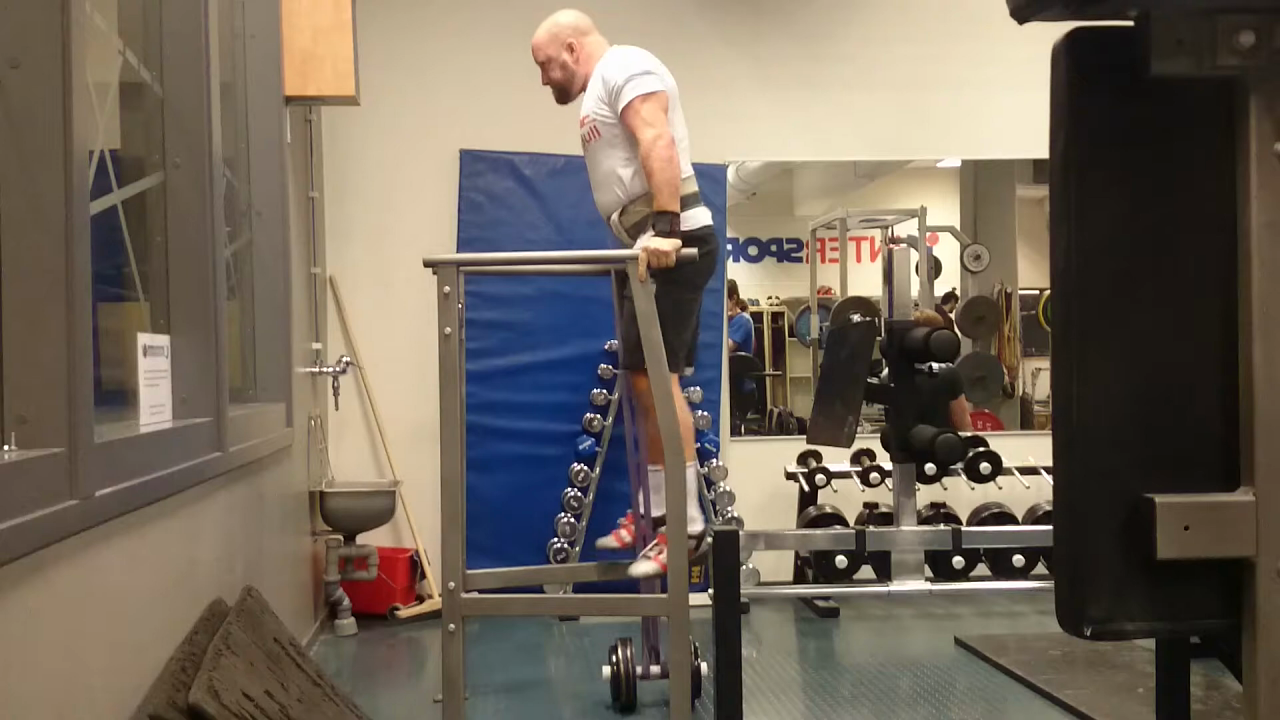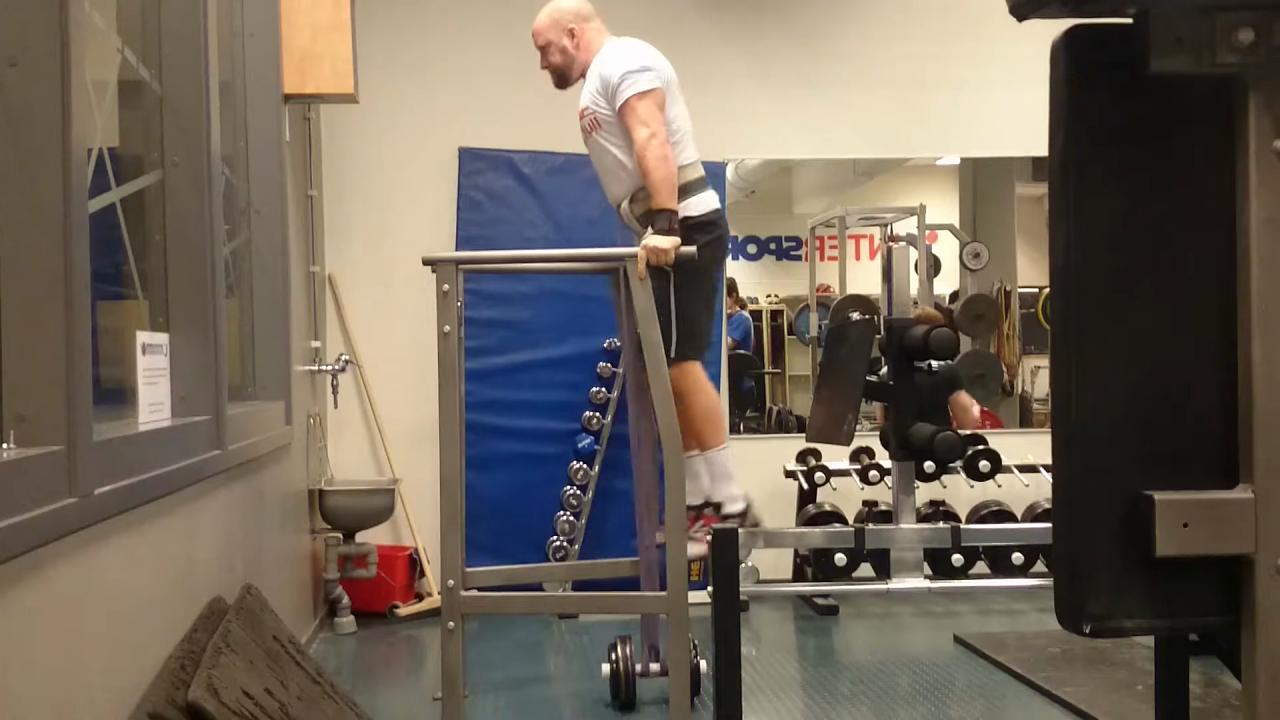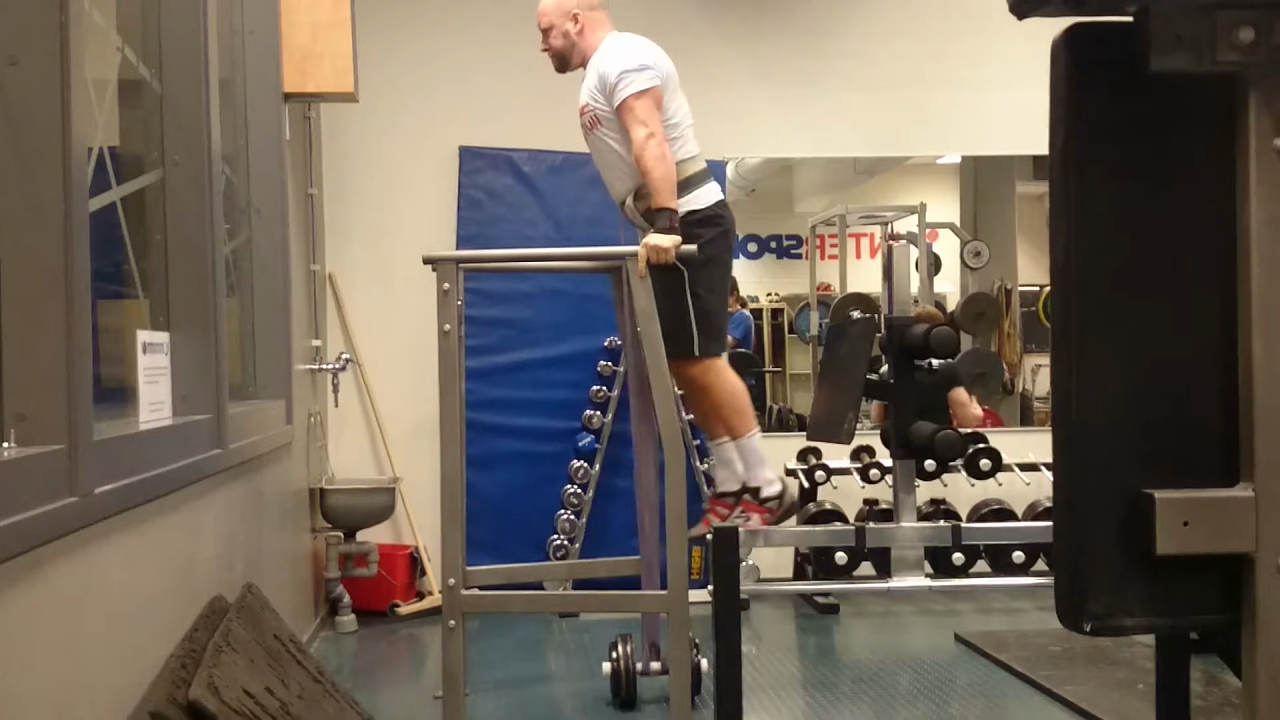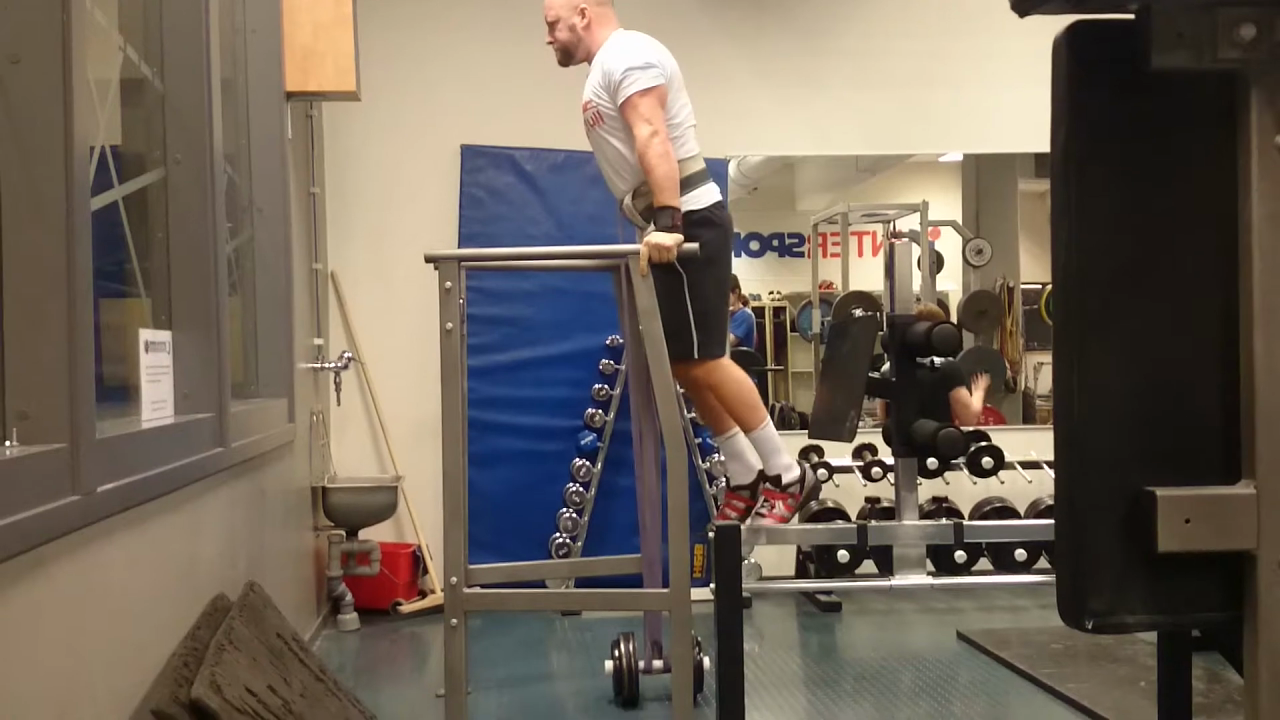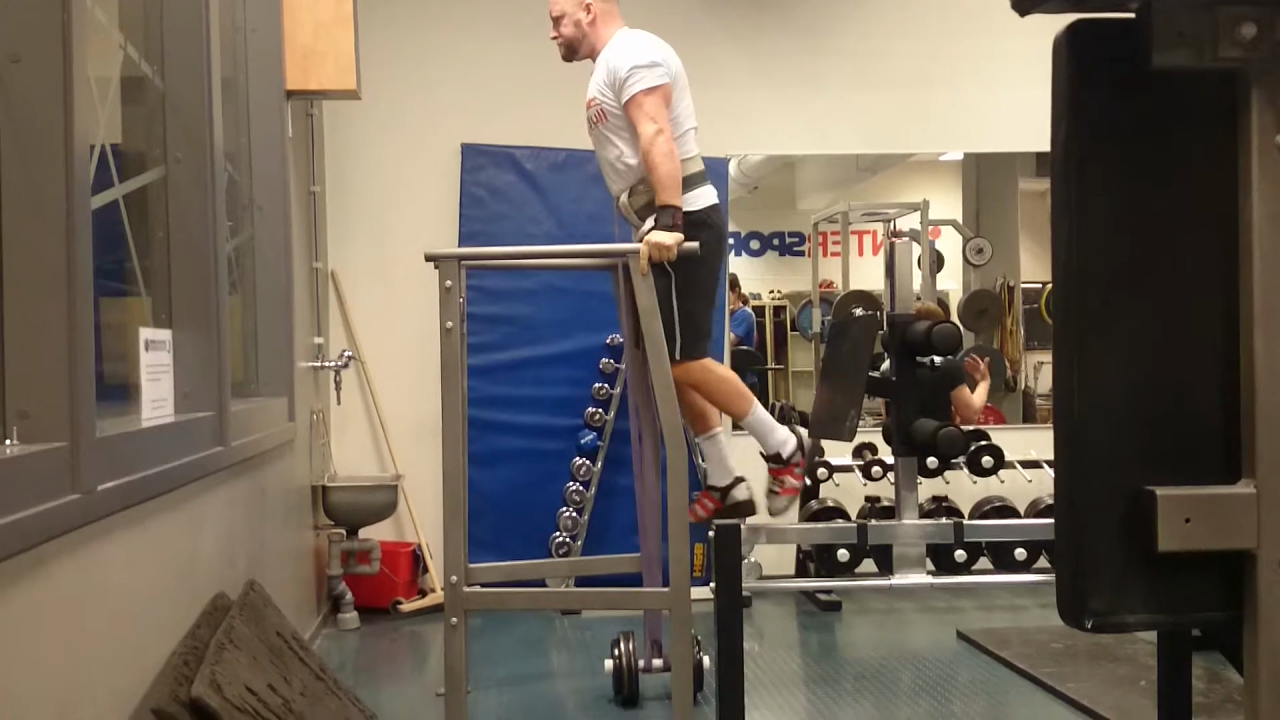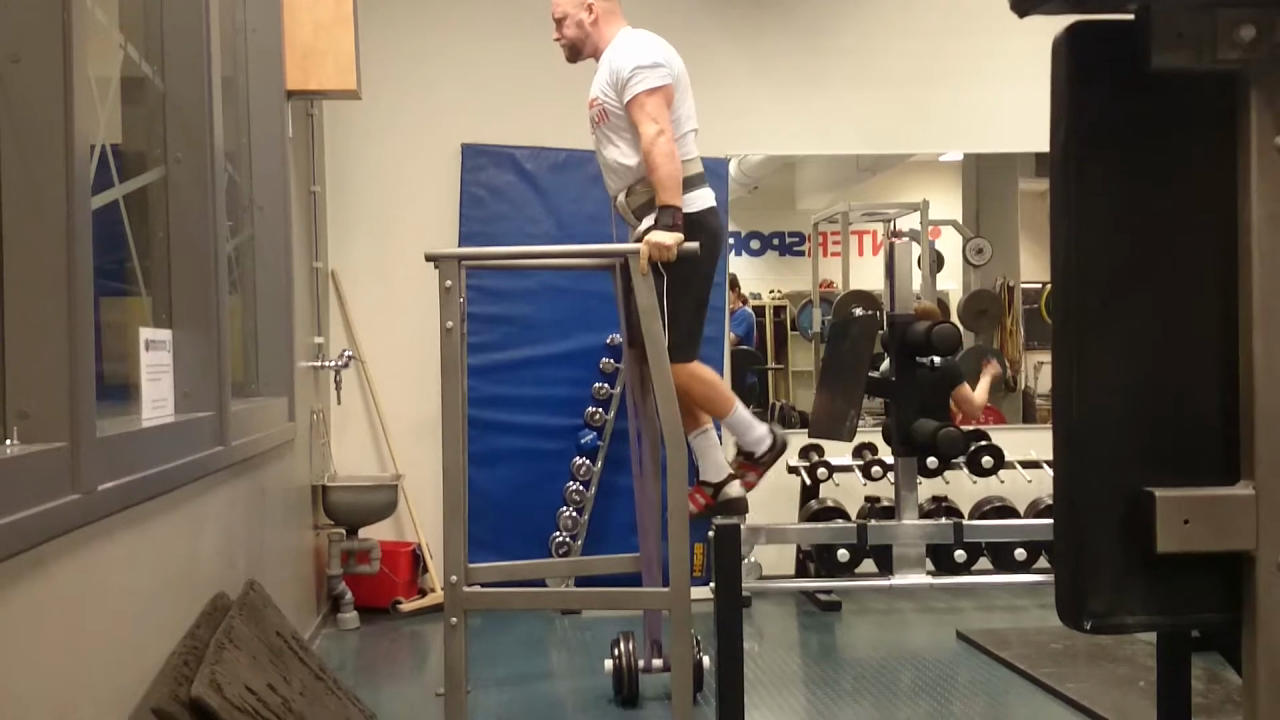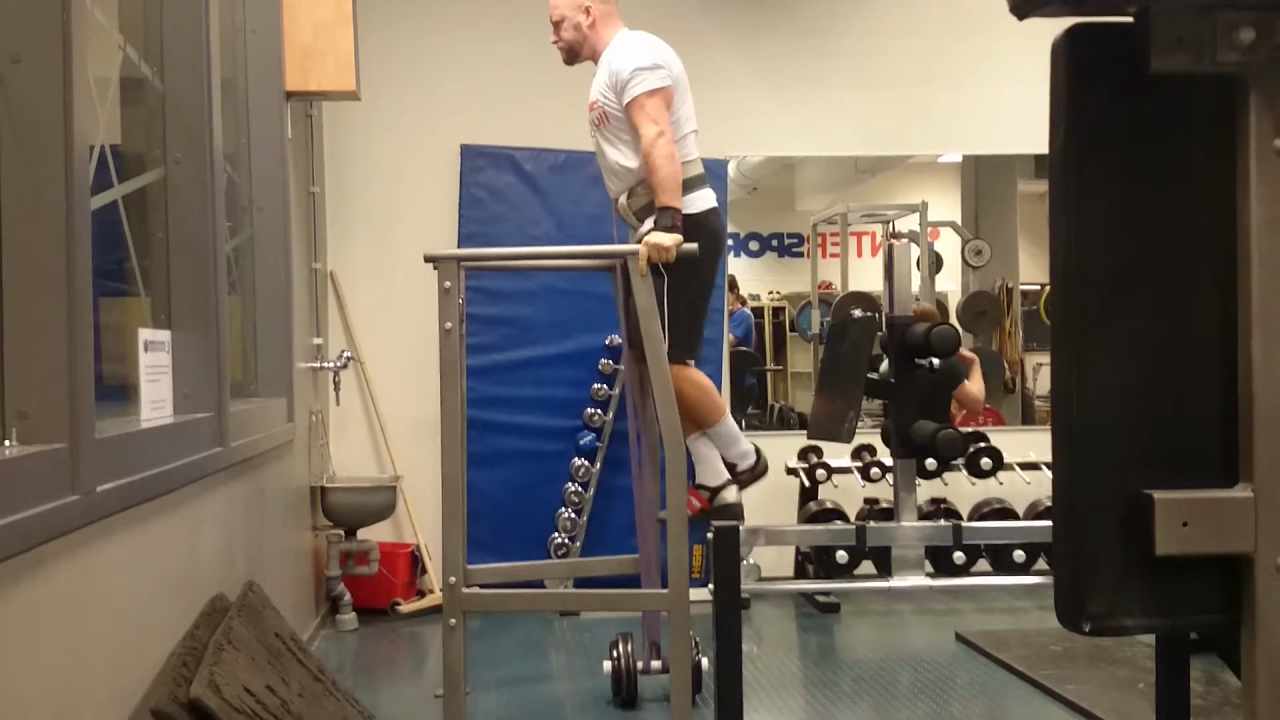
dt=0.2s
person 1, frame 1
left shoulder: (626, 69)
right shoulder: (600, 94)
left elbow: (659, 145)
left wrist: (665, 226)
right wrist: (652, 236)
left hip: (675, 243)
right hip: (648, 248)
left knee: (652, 376)
right knee: (646, 378)
left ankle: (685, 524)
right ankle: (656, 513)
person 1, frame 2
left shoulder: (623, 62)
right shoulder: (603, 80)
left elbow: (653, 142)
left wrist: (665, 223)
left hip: (685, 228)
right hip: (662, 235)
left knee: (680, 364)
right knee: (670, 367)
left ankle: (731, 506)
right ankle: (697, 503)
person 1, frame 3
left shoulder: (622, 57)
right shoulder: (603, 71)
left elbow: (650, 141)
left wrist: (664, 222)
left hip: (690, 222)
right hip: (671, 229)
left knee: (699, 359)
right knee: (683, 362)
left ankle: (767, 488)
right ankle: (732, 487)
person 1, frame 4
left shoulder: (627, 55)
right shoulder: (607, 67)
left elbow: (654, 140)
left wrist: (667, 222)
left hip: (690, 223)
right hip: (670, 229)
left knee: (701, 359)
right knee: (684, 362)
left ankle: (784, 474)
right ankle: (746, 478)
person 1, frame 5
left shoulder: (632, 54)
right shoulder: (611, 65)
left elbow: (657, 138)
left wrist: (667, 221)
left hip: (684, 223)
right hip: (660, 230)
left knee: (683, 360)
right knee: (669, 363)
left ankle: (783, 448)
right ankle: (724, 483)
person 1, frame 6
left shoulder: (635, 54)
right shoulder: (614, 65)
left elbow: (659, 138)
left wrist: (668, 221)
left hip: (681, 226)
right hip: (658, 229)
left knee: (670, 361)
right knee: (660, 362)
left ankle: (757, 440)
right ankle: (717, 480)
person 1, frame 7
left shoulder: (633, 55)
right shoulder: (614, 67)
left elbow: (658, 139)
left wrist: (667, 221)
left hip: (682, 226)
right hip: (664, 231)
left knee: (664, 362)
right knee: (659, 364)
left ankle: (741, 458)
right ankle: (716, 485)
